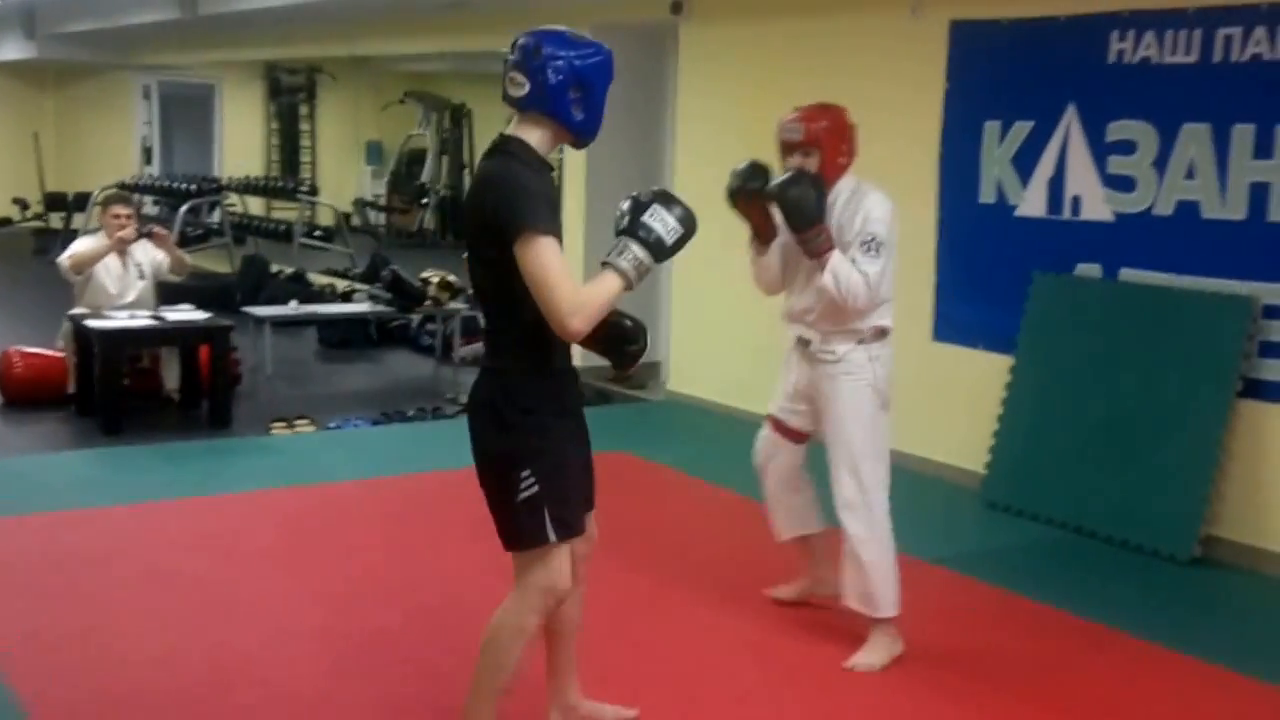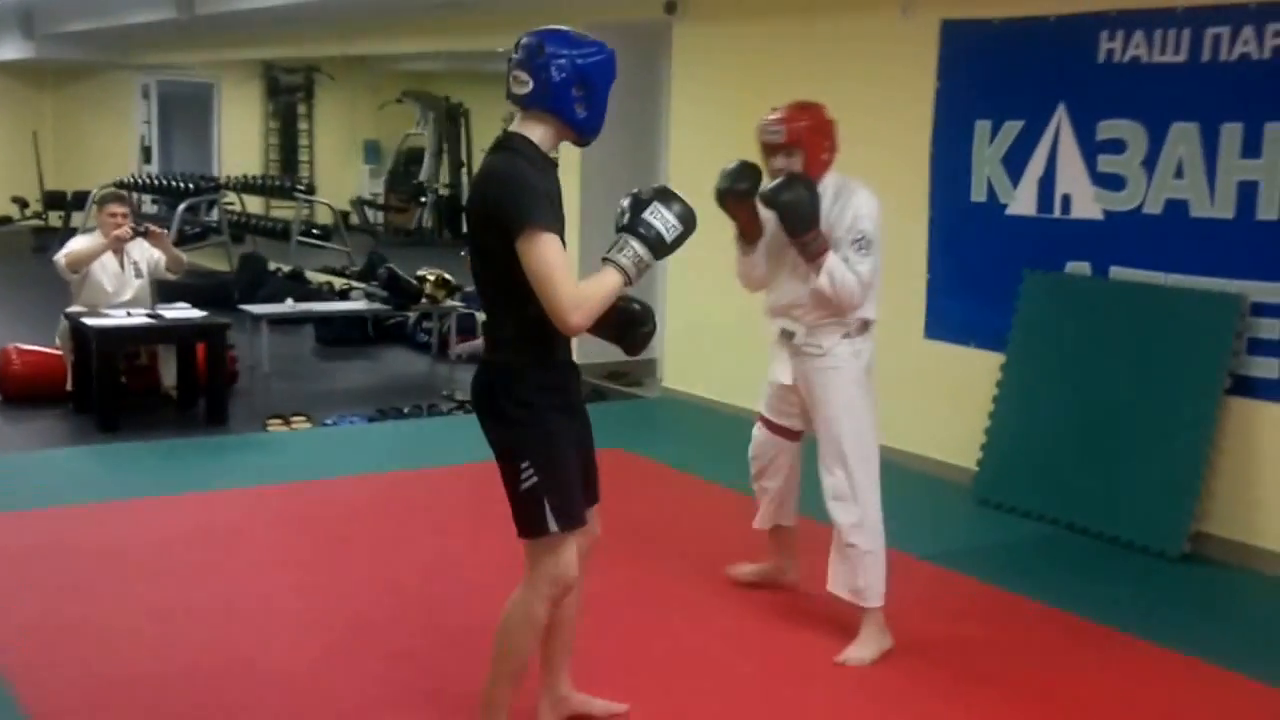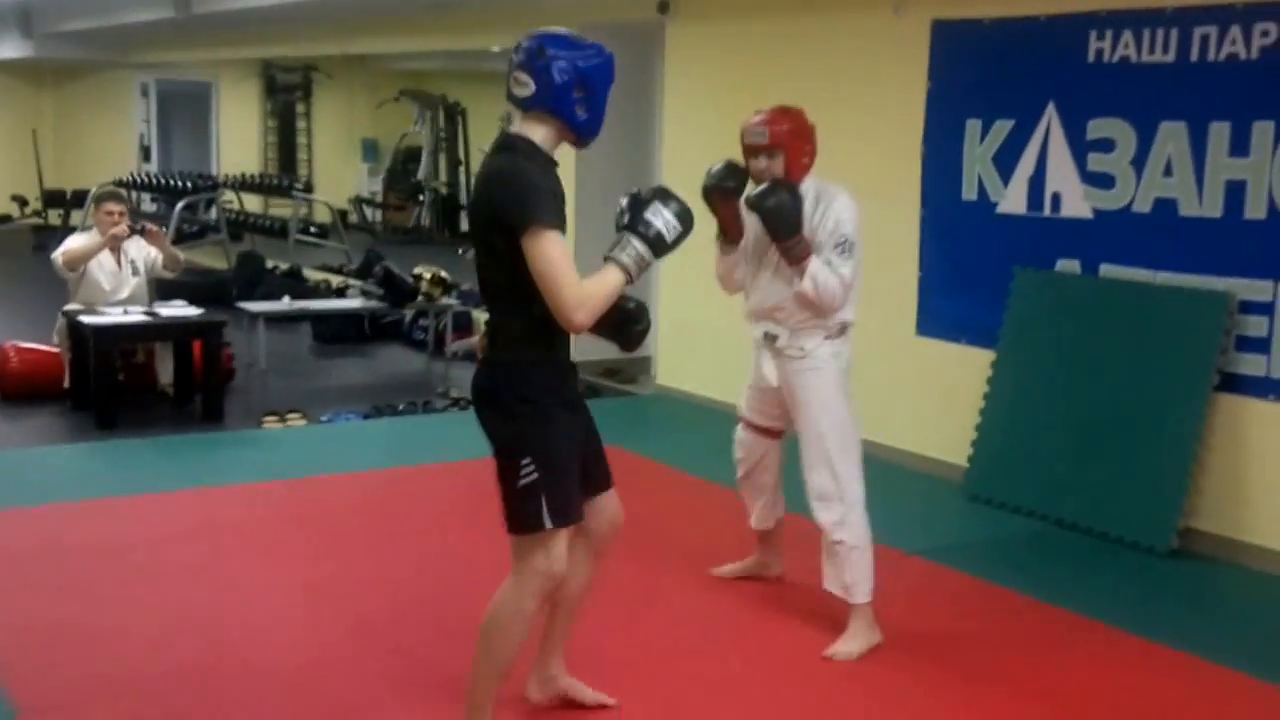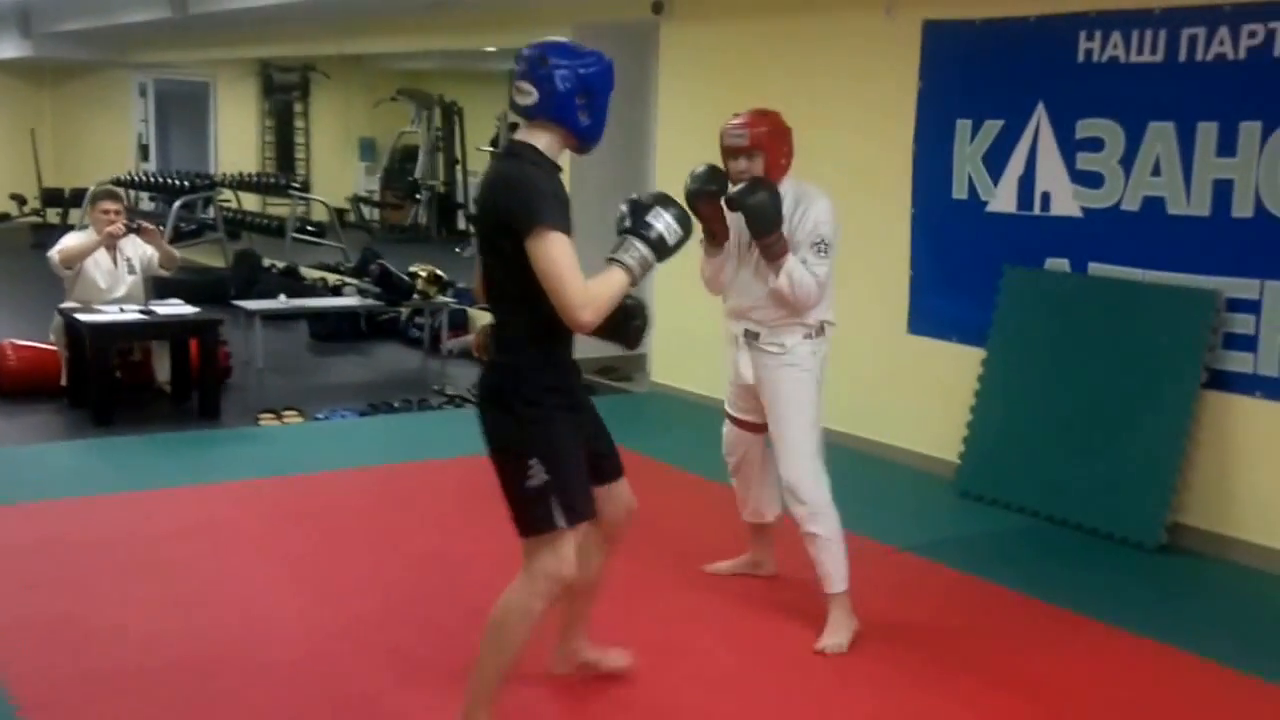
dt=0.1s
person 1, frame 1
left shoulder: (510, 171)
right shoulder: (515, 182)
right elbow: (569, 315)
left wrist: (600, 333)
right wrist: (636, 250)
left hip: (547, 394)
right hip: (519, 405)
left knee: (574, 552)
right knee: (542, 581)
person 1, frame 2
left shoulder: (519, 167)
right shoulder: (518, 178)
right elbow: (566, 309)
left wrist: (605, 310)
right wrist: (636, 247)
left hip: (548, 383)
right hip: (521, 393)
left knee: (578, 542)
right knee: (553, 567)
person 1, frame 3
left shoulder: (518, 166)
right shoulder: (522, 178)
right elbow: (571, 306)
left wrist: (605, 309)
right wrist: (636, 247)
left hip: (547, 380)
right hip: (522, 389)
left knee: (600, 521)
right knee: (541, 567)
person 1, frame 4
left shoulder: (517, 174)
right shoulder: (529, 184)
right elbow: (578, 309)
left wrist: (613, 300)
right wrist: (637, 249)
left hip: (549, 383)
right hip: (525, 392)
left knee: (613, 508)
right knee: (552, 566)
left ankle: (572, 644)
person 2, frame 1
left shoulder: (870, 206)
right shoulder: (802, 204)
left elbow: (857, 295)
right elbow: (772, 281)
left wrist: (813, 232)
right wrist: (760, 221)
left hip: (853, 360)
right hip: (809, 353)
left knee: (858, 493)
right knee: (773, 456)
left ankle: (885, 627)
right ankle: (818, 572)
person 2, frame 2
left shoulder: (854, 201)
right shoulder: (777, 200)
left elbow: (849, 291)
right elbow: (755, 277)
left wrist: (807, 233)
right wrist: (746, 220)
left hip: (837, 352)
right hip: (791, 347)
left knee: (849, 481)
right knee: (768, 452)
left ankle: (874, 621)
right ankle: (781, 560)
person 2, frame 3
left shoulder: (834, 205)
right shoulder: (758, 204)
left elbow: (832, 294)
right elbow: (733, 281)
left wrist: (792, 238)
right wrist: (729, 221)
left hip: (815, 353)
right hip: (771, 348)
left knee: (834, 481)
right knee: (752, 454)
left ankle: (862, 616)
right ankle: (768, 556)
person 2, frame 4
left shoulder: (811, 206)
right shoulder: (735, 205)
left elbow: (807, 293)
right elbow: (717, 282)
left wrist: (770, 234)
right wrist: (711, 223)
left hip: (793, 349)
right hip: (747, 344)
left knee: (800, 472)
right knee: (742, 449)
left ankle: (840, 607)
right ankle: (761, 550)
person 3, frame 1
left shoulder: (146, 248)
right shoulder: (87, 244)
left elbow: (182, 271)
right elbow: (70, 267)
left wrist: (169, 248)
right wrist: (112, 245)
right knee: (74, 326)
left ankle: (175, 388)
person 3, frame 2
left shoulder: (142, 246)
right shoulder: (83, 243)
left elbow: (178, 269)
right elbow: (66, 265)
left wrist: (164, 246)
right wrist: (108, 244)
right knee: (72, 325)
left ankle: (172, 385)
person 3, frame 3
left shoulder: (139, 244)
right shoulder: (80, 241)
left elbow: (175, 267)
right elbow: (64, 263)
left wrist: (161, 244)
right wrist: (105, 242)
right knee: (69, 323)
left ankle: (169, 382)
person 3, frame 4
left shoulder: (135, 243)
right shoulder: (76, 240)
left elbow: (171, 265)
right elbow: (60, 261)
left wrist: (157, 243)
right wrist: (101, 240)
right knee: (65, 320)
left ankle: (166, 380)
